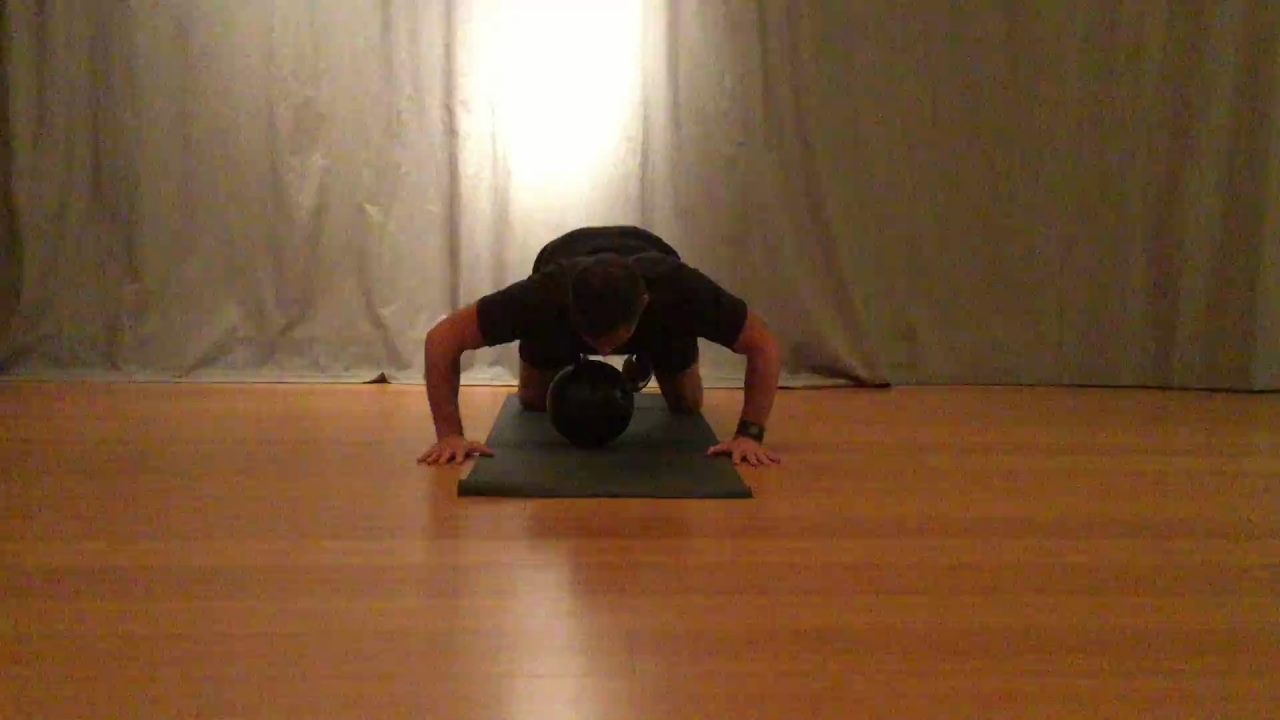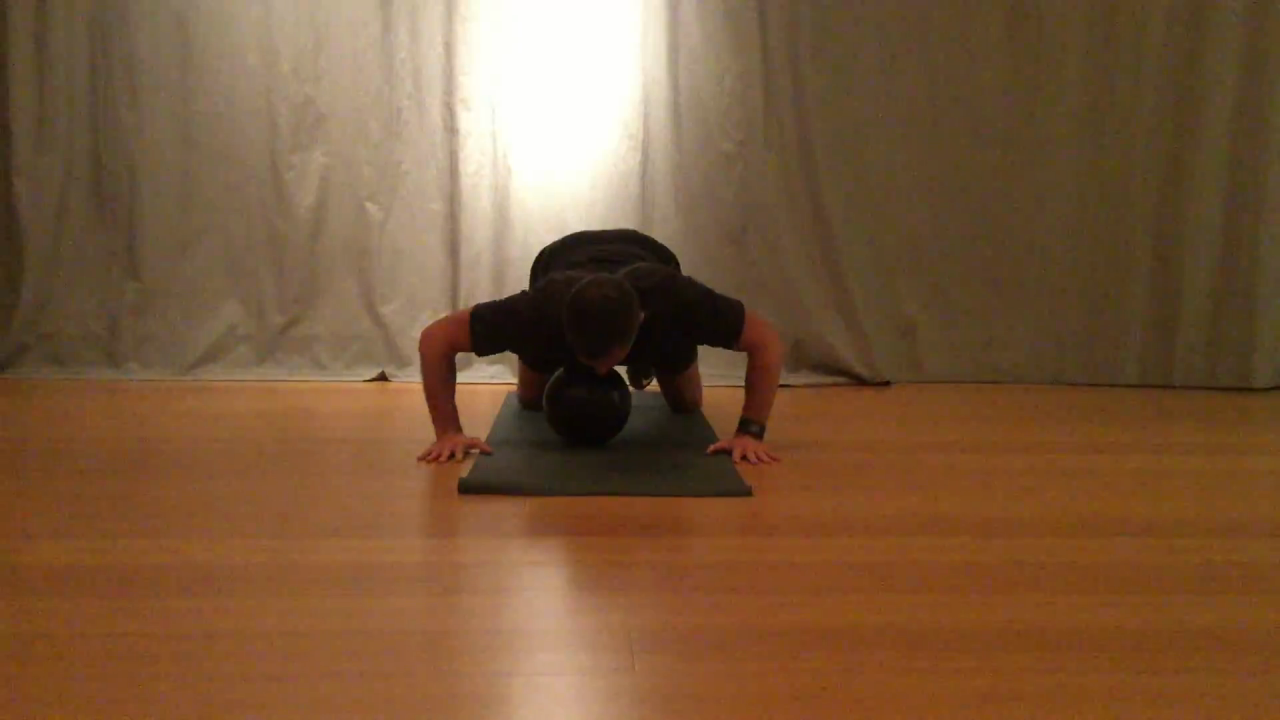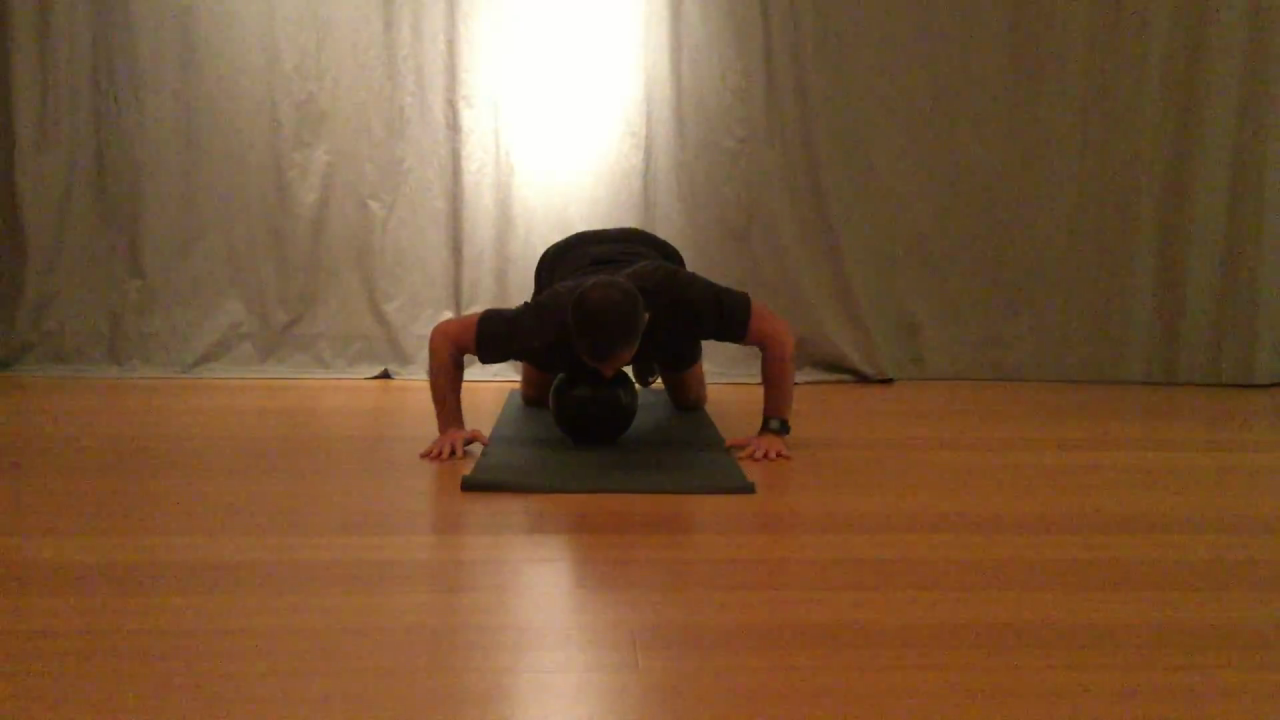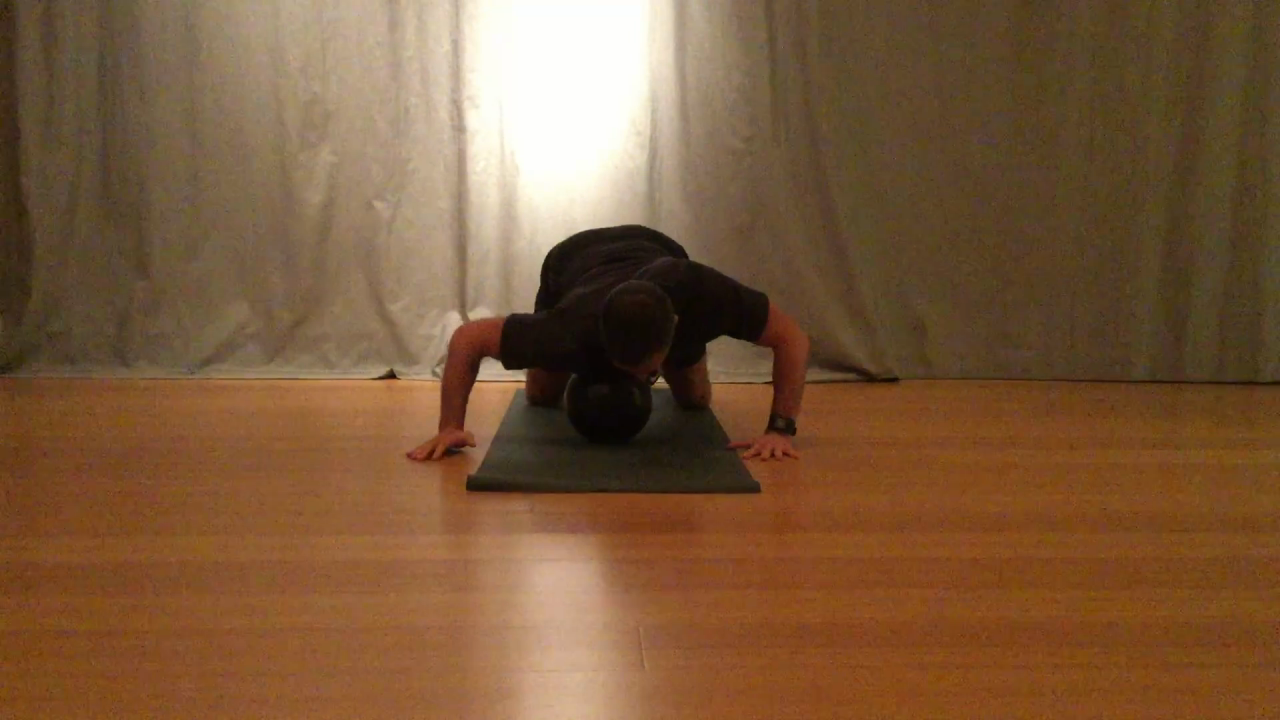
dt=0.4s
person 1, frame 1
left shoulder: (678, 288)
right shoulder: (545, 293)
left elbow: (765, 346)
right elbow: (442, 339)
left wrist: (750, 433)
right wrist: (449, 433)
left knee: (687, 403)
right knee: (533, 399)
left ankle: (644, 364)
person 1, frame 2
left shoulder: (673, 298)
right shoulder: (541, 310)
left elbow: (767, 342)
right elbow: (435, 338)
left wrist: (750, 431)
right wrist: (447, 430)
left hip: (646, 257)
left knee: (687, 401)
right knee: (531, 398)
left ankle: (646, 365)
person 1, frame 3
left shoulder: (677, 296)
right shoulder: (548, 321)
left elbow: (779, 336)
right elbow: (444, 336)
left wrist: (773, 429)
right wrist: (450, 426)
left hip: (649, 256)
left knee: (691, 399)
right knee: (535, 396)
left ankle: (651, 364)
person 1, frame 4
left shoulder: (699, 292)
right shoulder: (572, 328)
left elbow: (793, 339)
right elbow: (467, 336)
left wrist: (779, 428)
right wrist: (450, 425)
left hip: (655, 253)
right hip: (571, 261)
left knee: (696, 398)
right knee: (541, 395)
right ankle: (577, 363)
